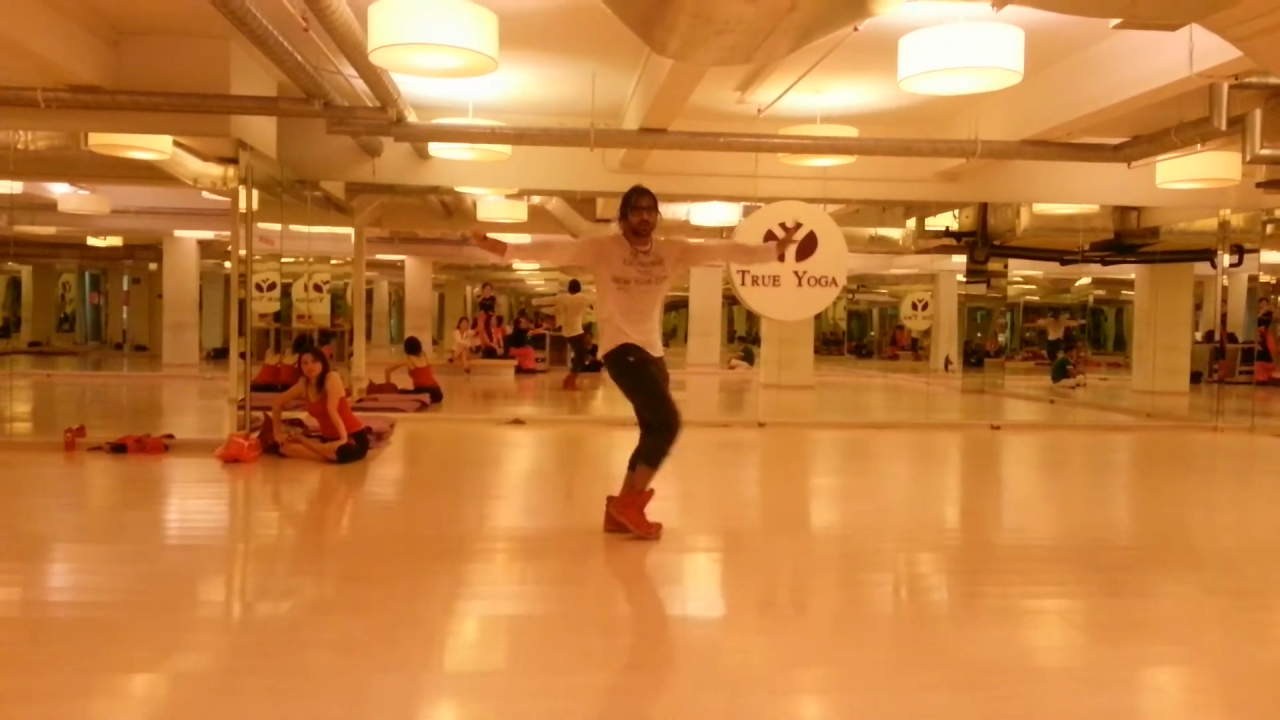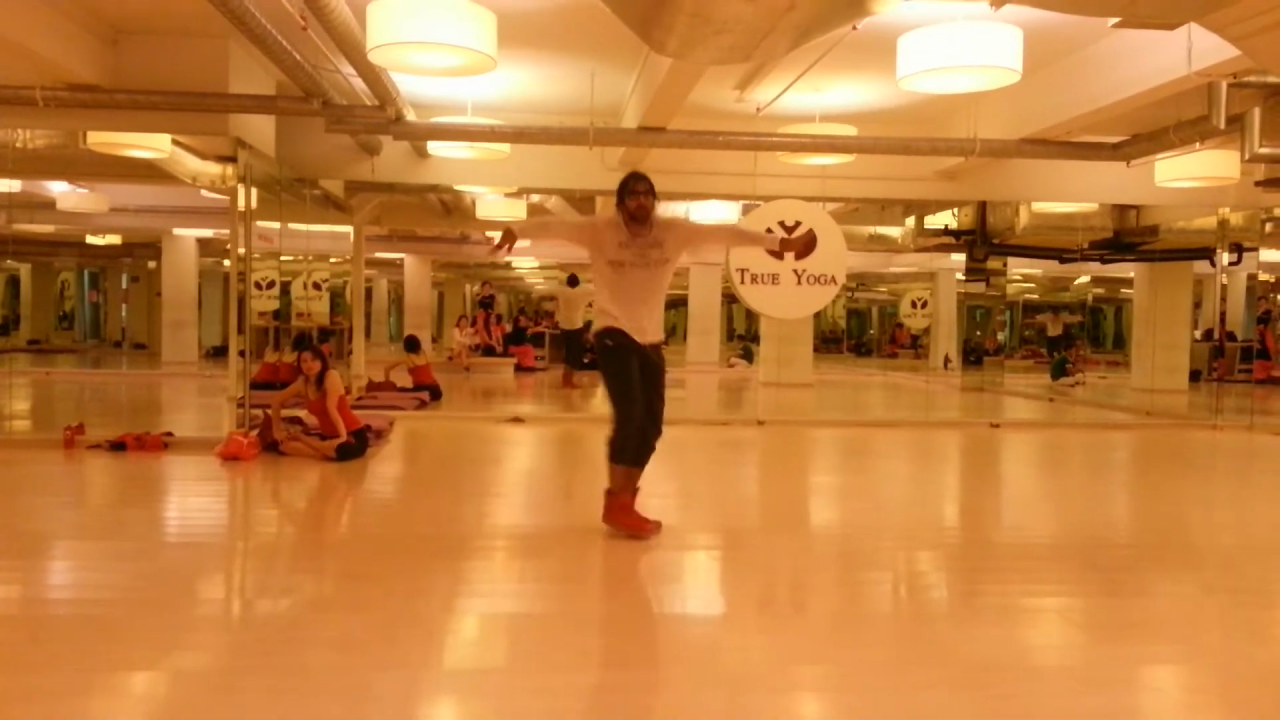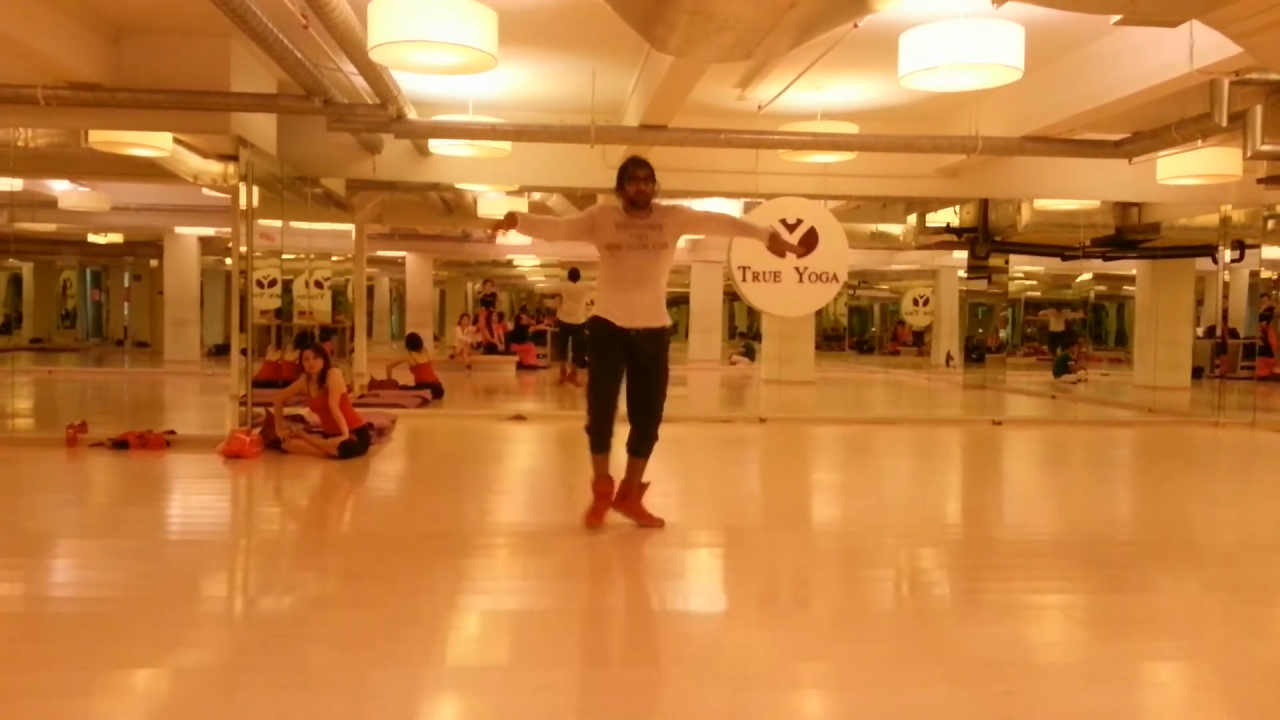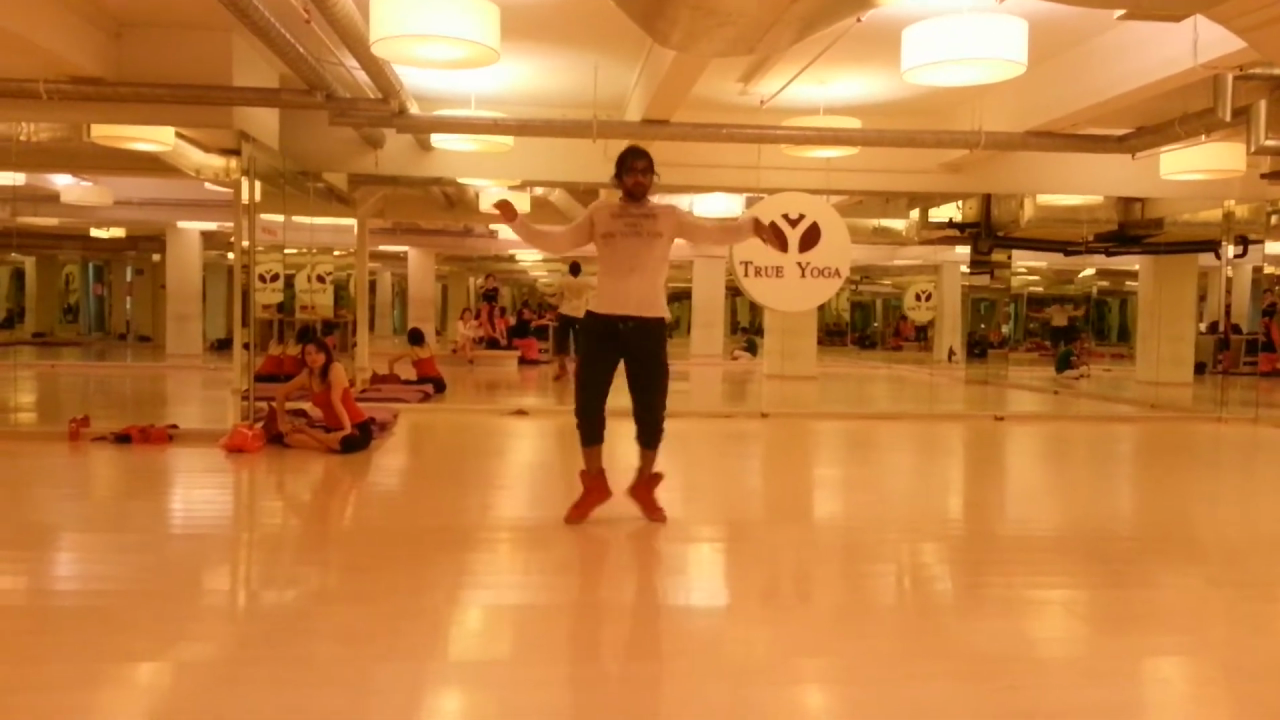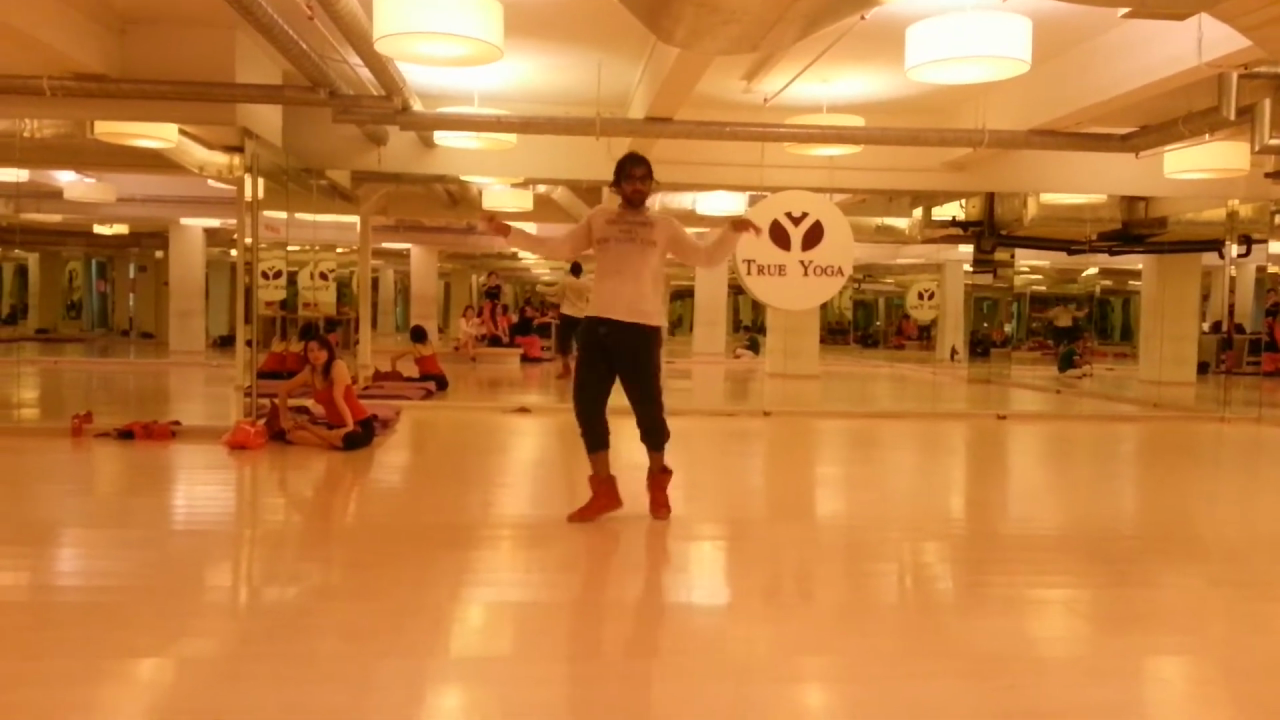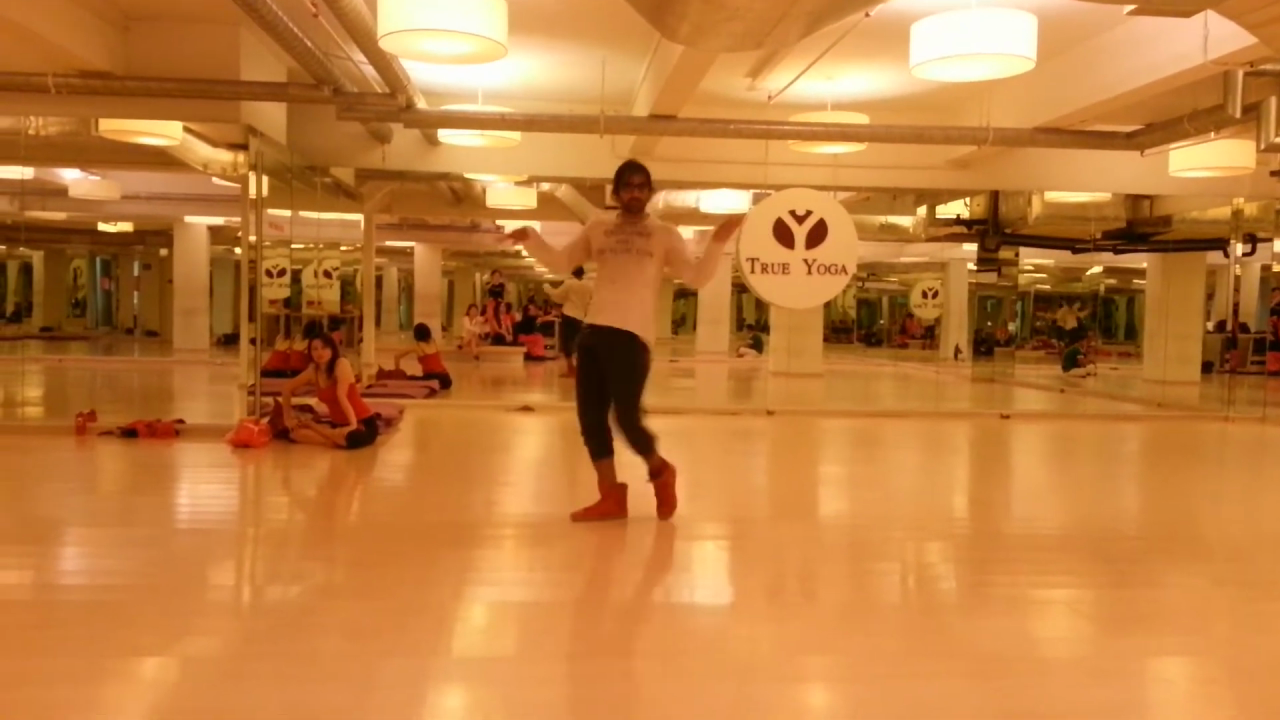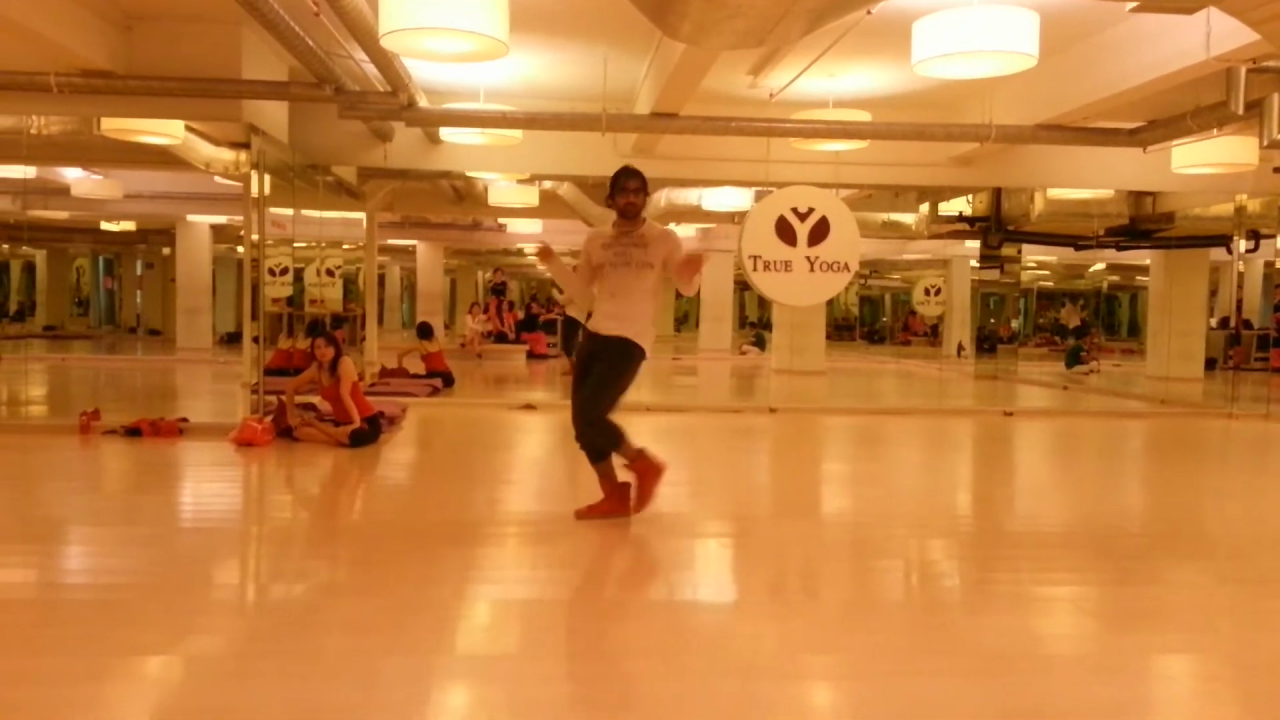
dt=0.1s
person 1, frame 1
left shoulder: (672, 250)
right shoulder: (602, 247)
left elbow: (719, 251)
right elbow: (553, 249)
left wrist: (769, 249)
right wrist: (502, 247)
left hip: (651, 354)
right hip: (622, 351)
left knee: (657, 433)
right knee: (667, 423)
left ankle: (622, 508)
right ankle: (630, 503)
person 1, frame 2
left shoulder: (673, 231)
right shoulder: (601, 228)
left elbow: (723, 233)
right elbow: (553, 226)
left wrist: (770, 241)
right wrist: (517, 231)
left hip: (651, 341)
right hip: (613, 336)
left knee: (649, 427)
right knee: (629, 417)
left ankle: (620, 503)
right ankle: (618, 504)
person 1, frame 3
left shoulder: (673, 217)
right shoulder: (602, 216)
left elbow: (720, 224)
right elbow: (556, 230)
left wrist: (764, 234)
right wrist: (520, 220)
left hip: (652, 329)
right hip: (607, 325)
left knee: (648, 417)
right knee: (601, 408)
left ankle: (629, 493)
right ankle: (603, 489)
person 1, frame 4
left shoulder: (668, 215)
right shoulder: (601, 212)
left elbow: (711, 233)
right elbow: (557, 243)
left wrist: (748, 225)
right wrist: (515, 220)
left hip: (648, 320)
right hip: (601, 318)
left knee: (650, 409)
right knee: (588, 401)
left ankle: (644, 484)
right ankle: (594, 484)
person 1, frame 5
left shoulder: (664, 226)
right shoulder: (599, 218)
left elbow: (705, 259)
right elbow: (558, 251)
left wrist: (732, 233)
right wrist: (513, 235)
left hip: (640, 326)
right hip: (596, 323)
left knee: (648, 413)
right knee: (587, 409)
left ankle: (658, 476)
right ankle: (604, 491)
person 1, frame 6
left shoulder: (664, 233)
right shoulder: (598, 228)
left elbow: (697, 277)
right elbow: (560, 261)
left wrist: (718, 241)
right wrist: (531, 239)
left hip: (631, 334)
right hip: (595, 332)
left knee: (627, 418)
right knee: (590, 418)
left ankle: (659, 469)
right ankle: (612, 497)
person 1, frame 7
left shoulder: (663, 238)
right shoulder: (596, 240)
left elbow: (688, 285)
right elbow: (578, 288)
left wrist: (692, 272)
right wrist: (553, 263)
left hip: (629, 338)
right hip: (595, 336)
left knee: (592, 415)
right knee: (586, 420)
left ankle: (642, 464)
right ankle: (615, 493)
